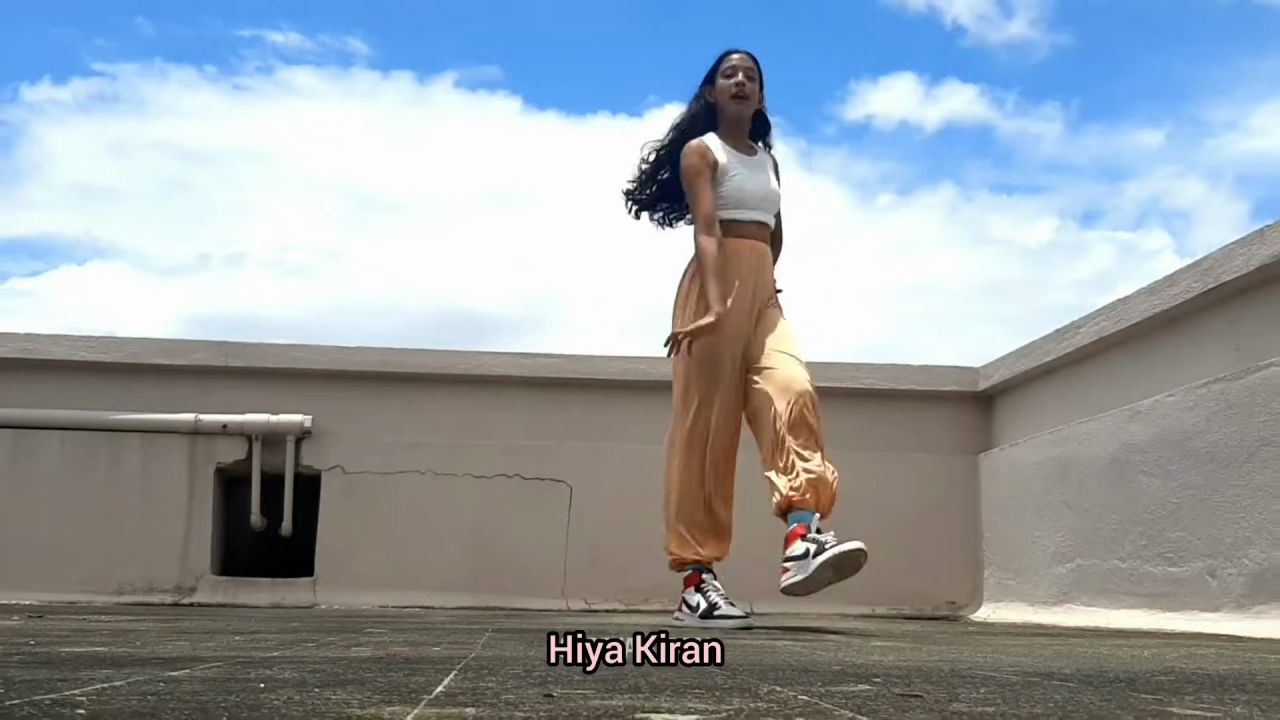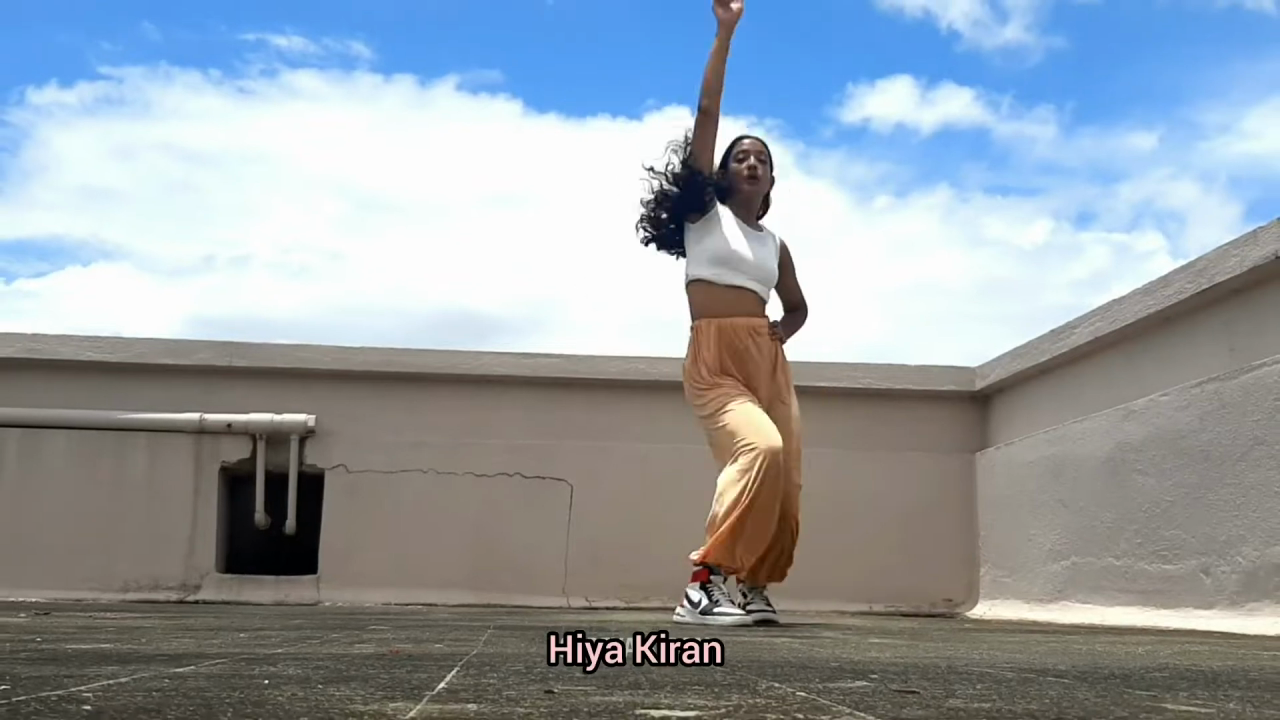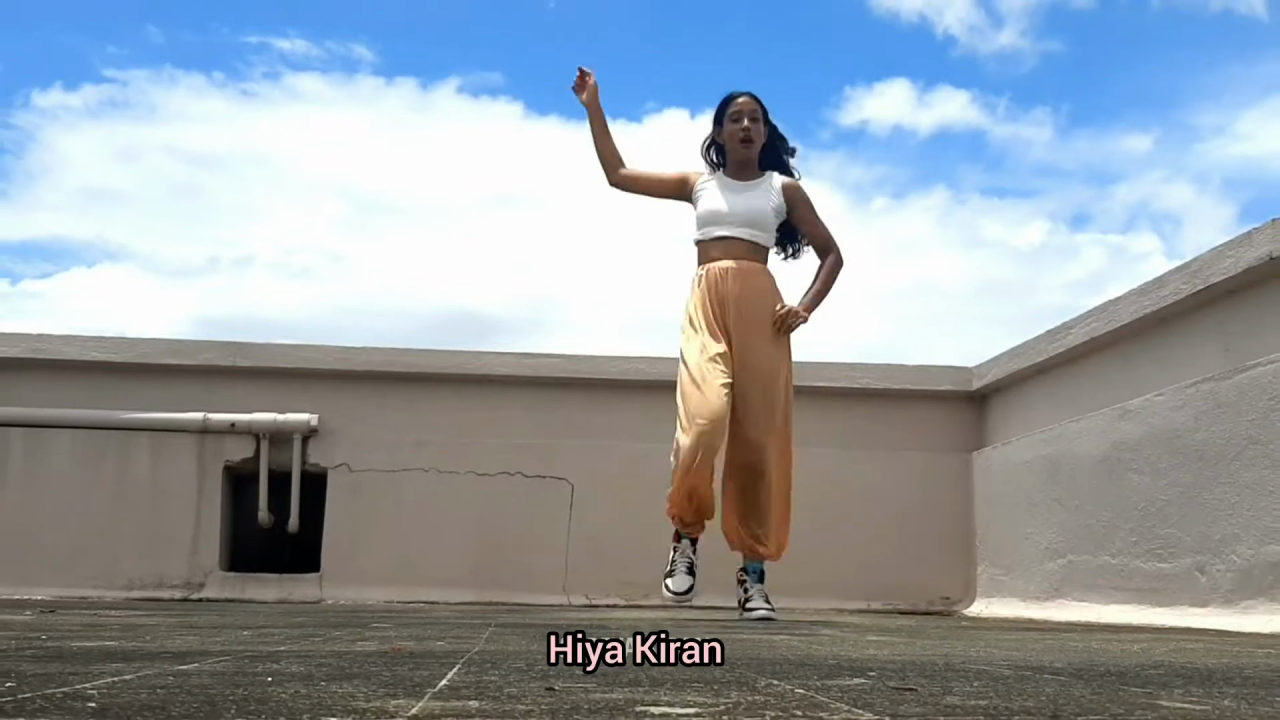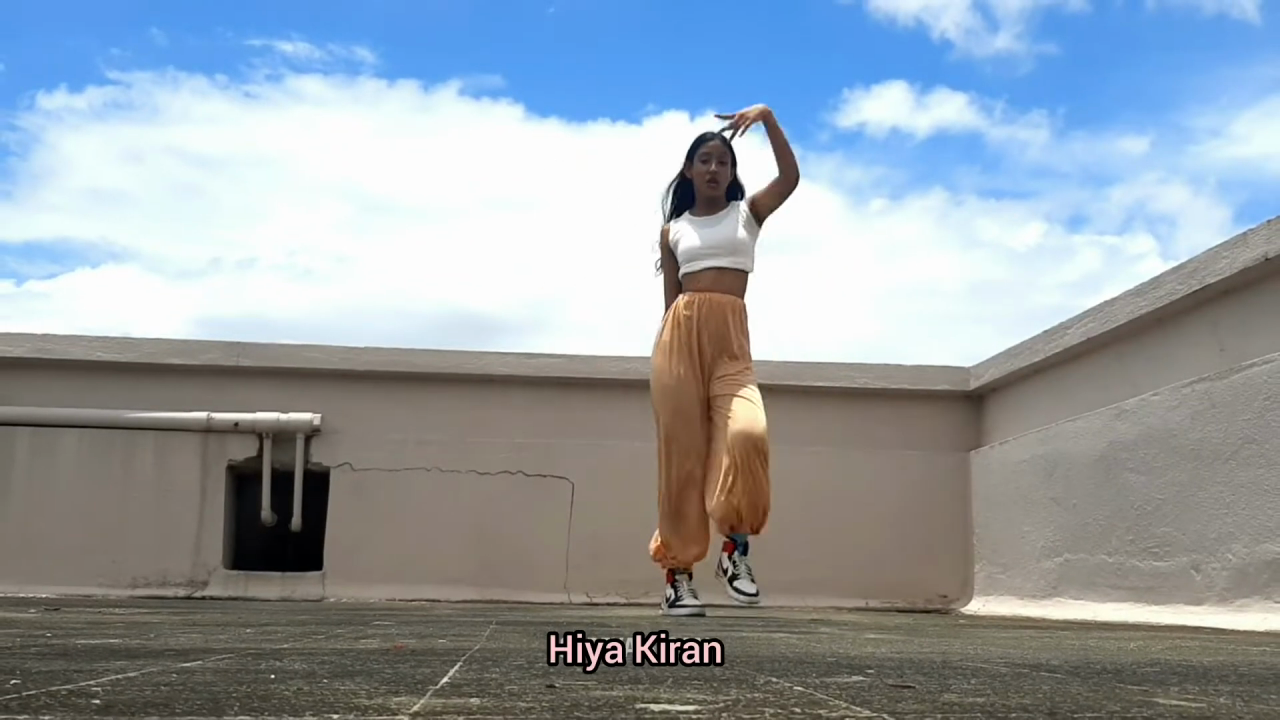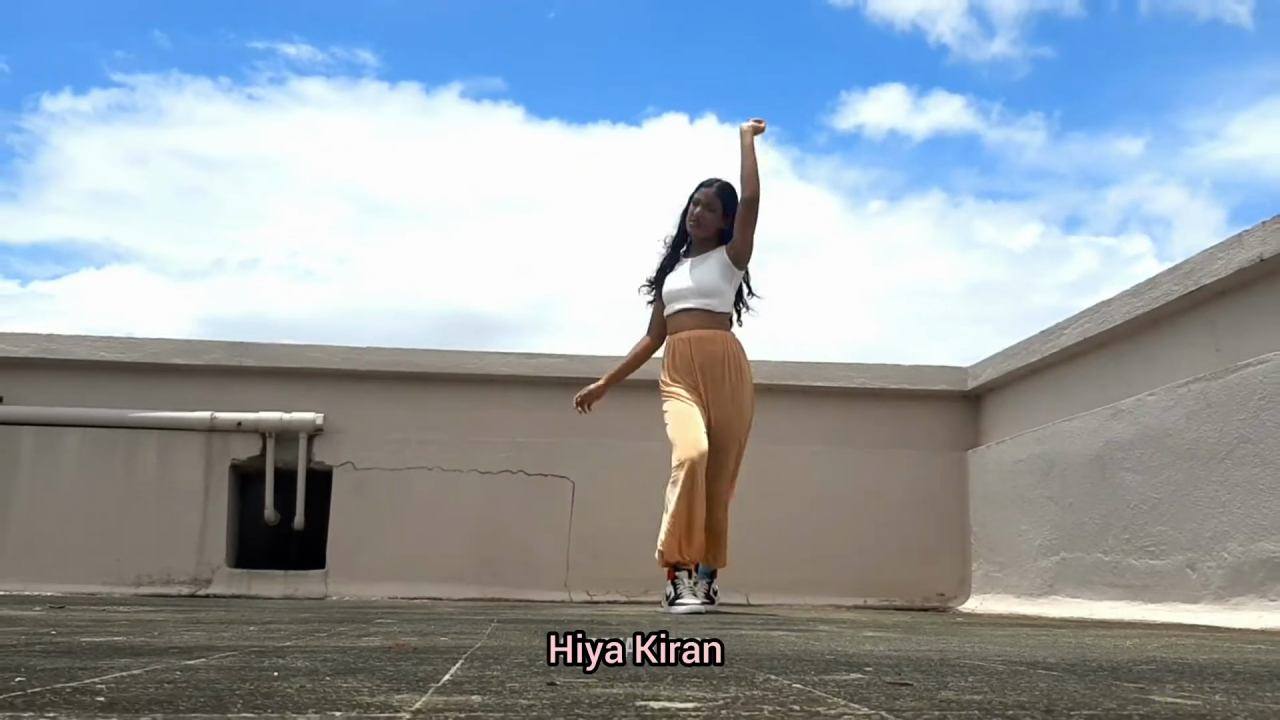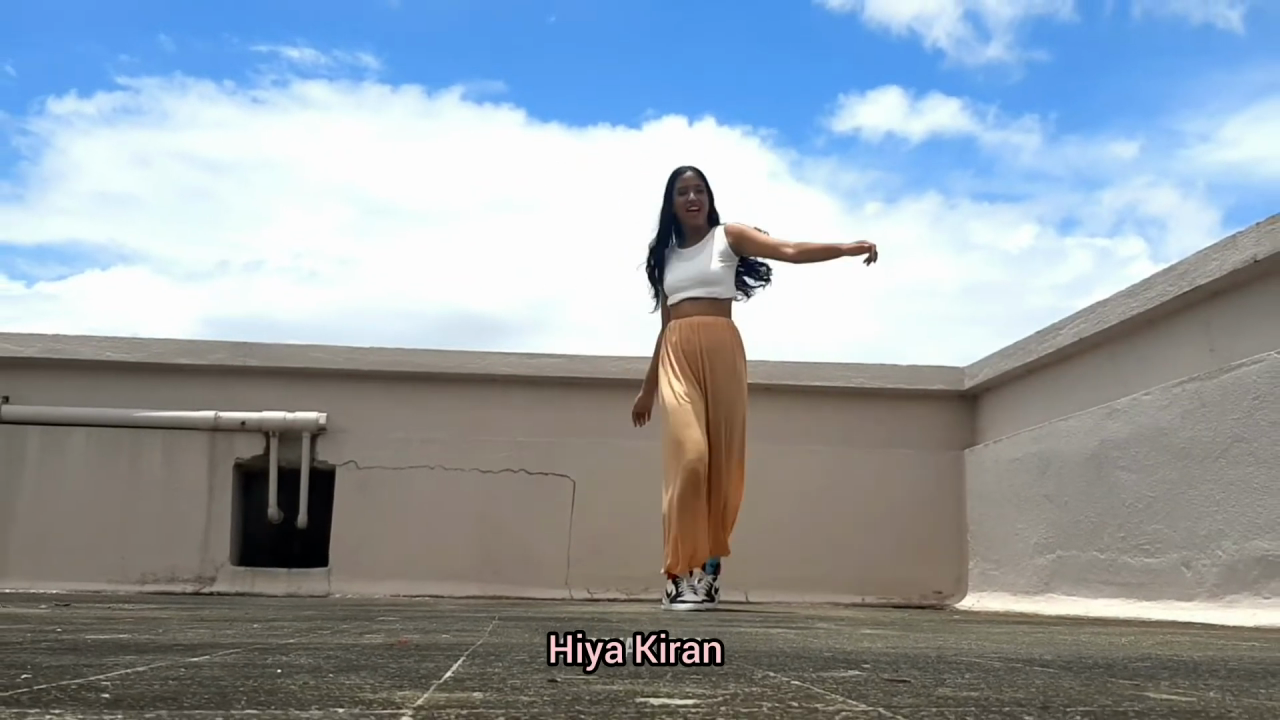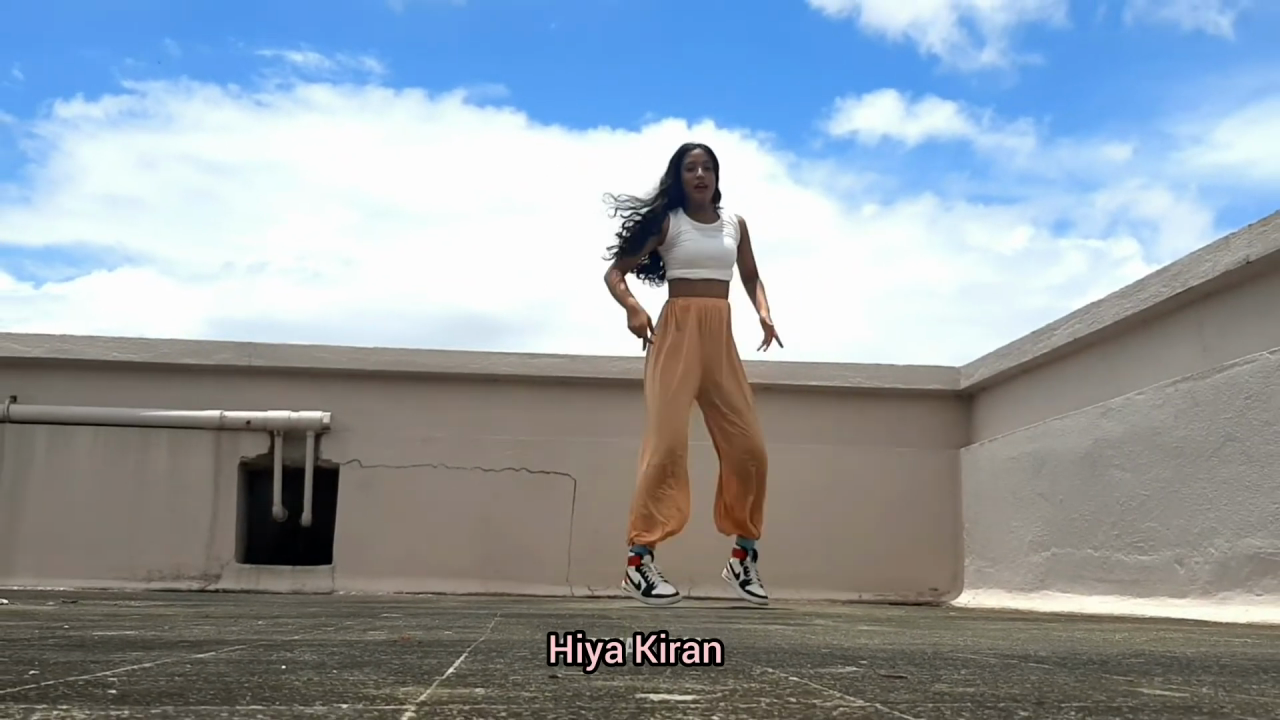
dt=0.4s
person 1, frame 1
left shoulder: (768, 161)
right shoulder: (698, 151)
right elbow: (705, 231)
left wrist: (761, 277)
right wrist: (712, 307)
left hip: (762, 293)
right hip: (713, 290)
left knee: (791, 393)
right knee: (705, 426)
left ankle: (804, 541)
right ankle: (696, 579)
person 1, frame 2
left shoulder: (776, 244)
right shoulder: (705, 205)
left elbow: (798, 309)
right elbow: (707, 111)
left wrist: (775, 337)
left hip: (763, 358)
right hip: (713, 360)
left knee: (782, 487)
right knee: (760, 450)
left ankle: (751, 583)
right ankle: (703, 582)
person 1, frame 3
left shoulder: (785, 188)
right shoulder: (697, 183)
left elbow: (832, 253)
right elbow: (617, 173)
left wrist: (807, 307)
right wrist: (592, 103)
left hip: (761, 310)
right hip: (704, 305)
left knee: (761, 436)
right knee: (703, 419)
left ankle: (753, 573)
right ankle: (685, 536)
person 1, frame 4
left shoulder: (751, 211)
right shoulder: (672, 229)
left elbow: (790, 177)
left wrist: (766, 117)
right wrist: (661, 358)
left hip: (732, 336)
right hip: (681, 335)
left knee: (746, 432)
right knee: (681, 453)
left ankle: (735, 547)
right ankle: (678, 575)
person 1, frame 5
left shoulder: (732, 256)
right shoulder: (672, 269)
left elbow: (751, 201)
right elbow: (652, 338)
left wrist: (746, 141)
right wrist: (603, 384)
left hip: (725, 366)
right hip: (676, 373)
left knee: (718, 476)
right knee: (690, 455)
left ankle: (705, 575)
right ankle: (679, 573)
person 1, frame 6
left shoulder: (731, 236)
right shoulder: (666, 257)
left elbow: (793, 251)
left wrist: (849, 248)
right wrist: (647, 389)
left hip: (724, 350)
right hip: (677, 362)
left knee: (725, 465)
right knee: (689, 460)
left ankle: (708, 568)
right ankle: (679, 575)
person 1, frame 7
left shoulder: (735, 224)
right shoulder: (666, 223)
left elbow: (751, 277)
right elbow: (614, 272)
left wrist: (764, 313)
right wrist: (632, 306)
left hip: (721, 337)
right hip: (677, 331)
left knee: (748, 447)
right knee: (667, 442)
left ankle: (744, 556)
right ankle: (640, 557)
